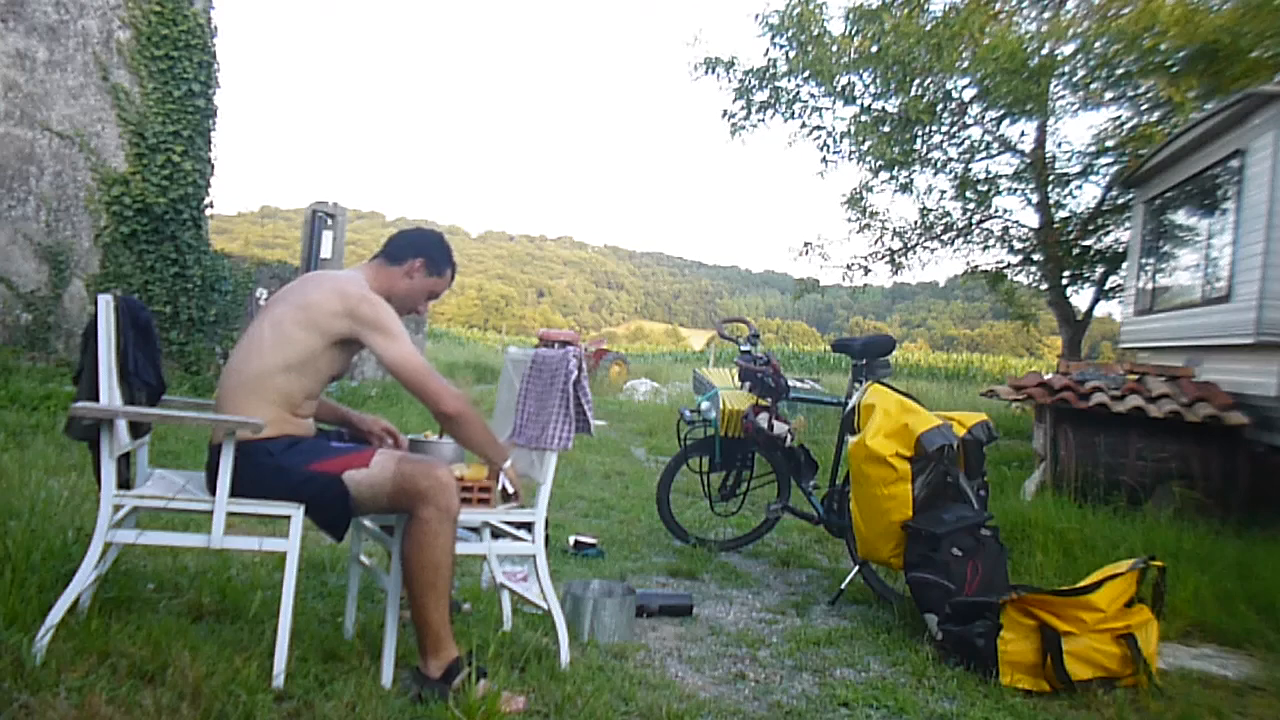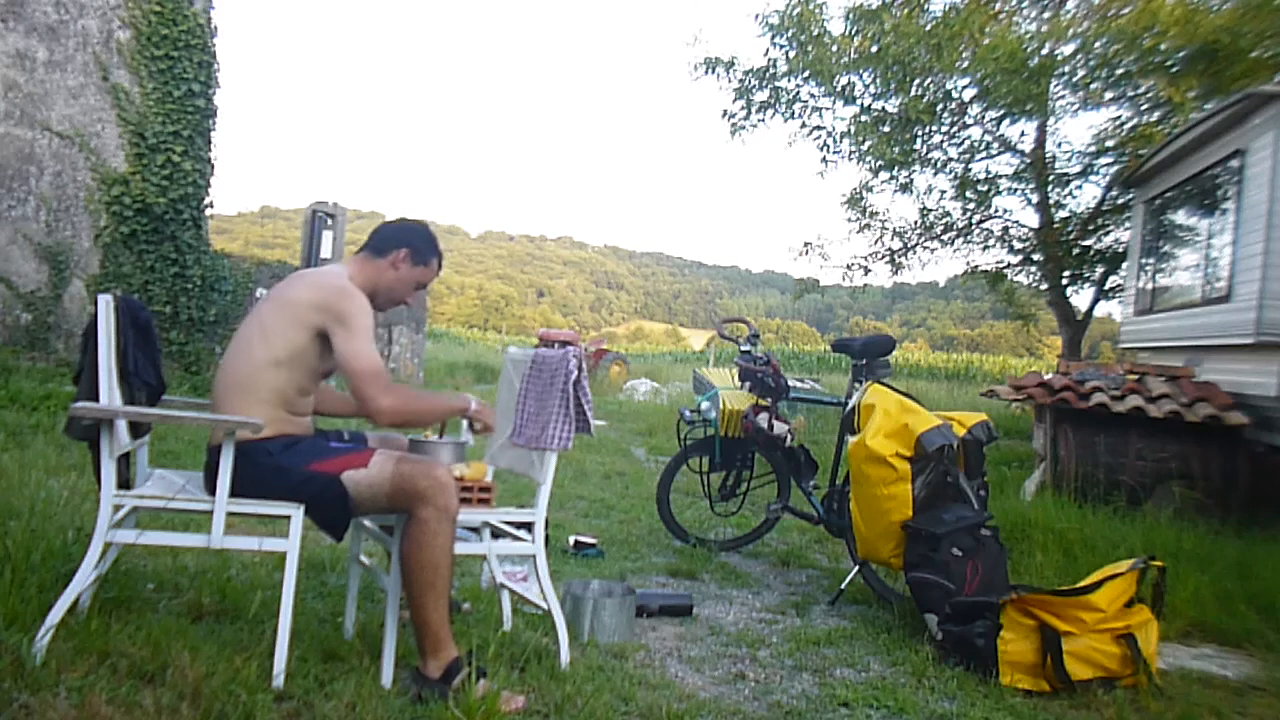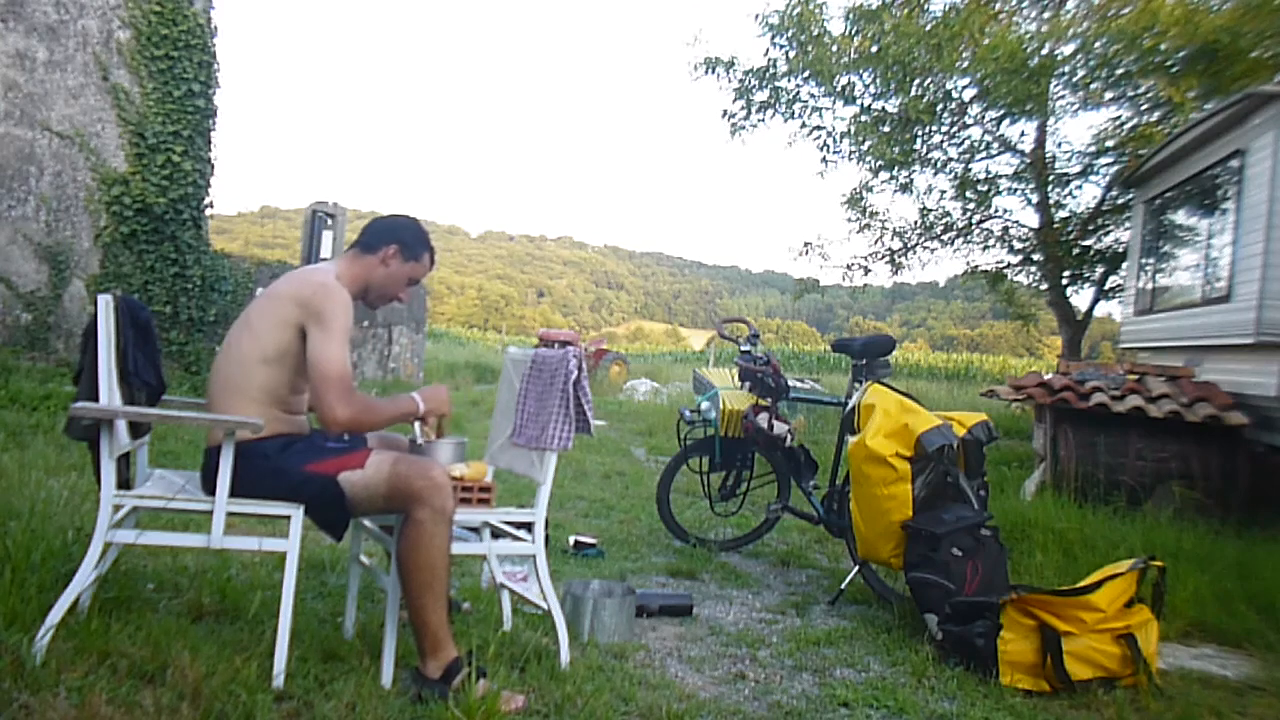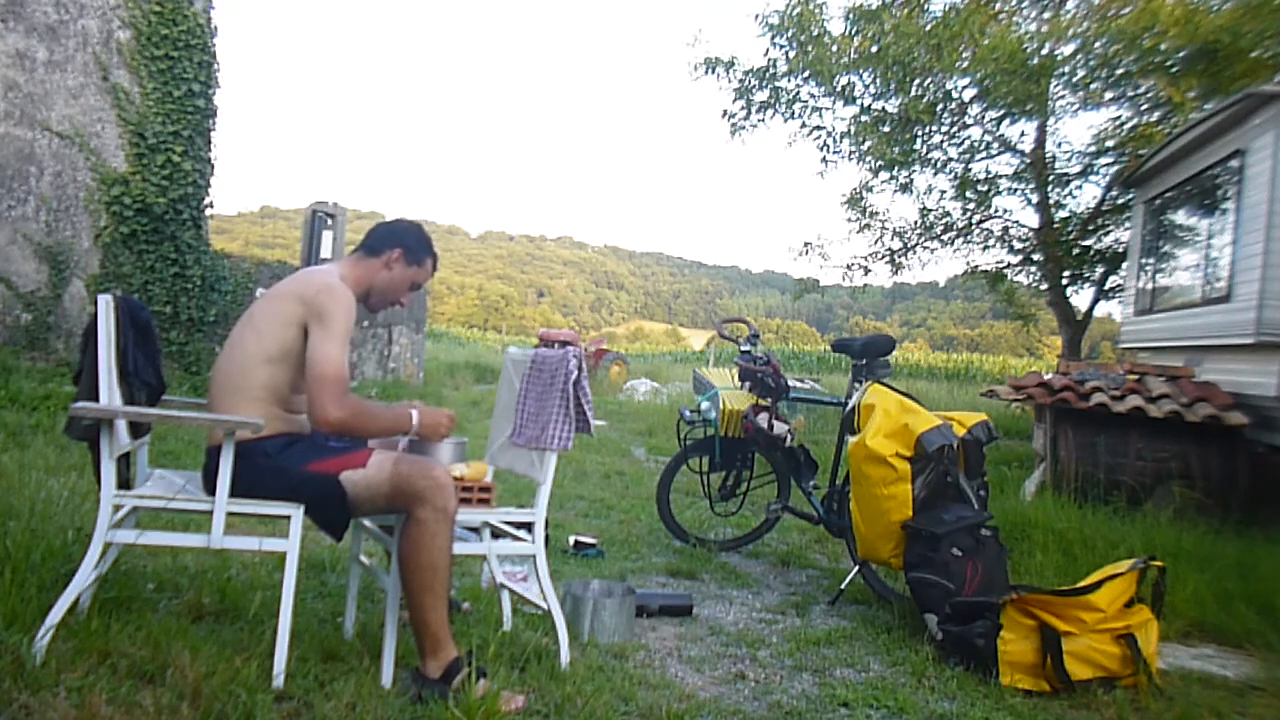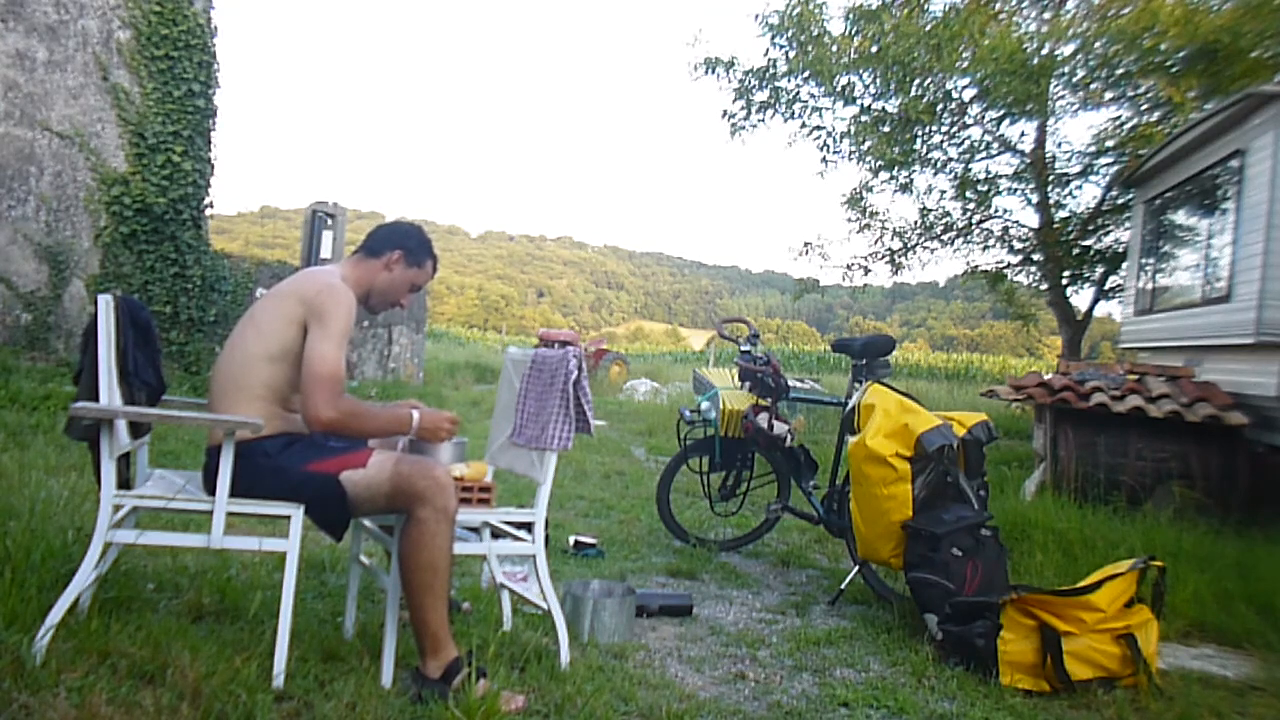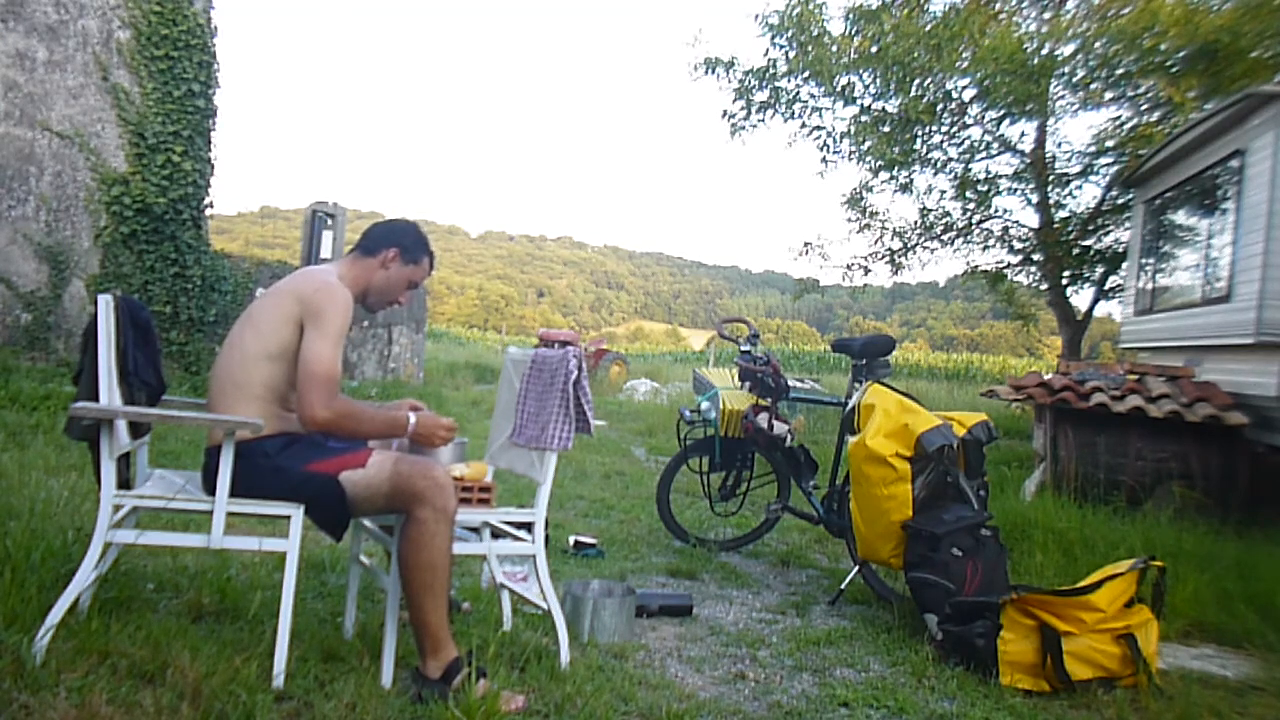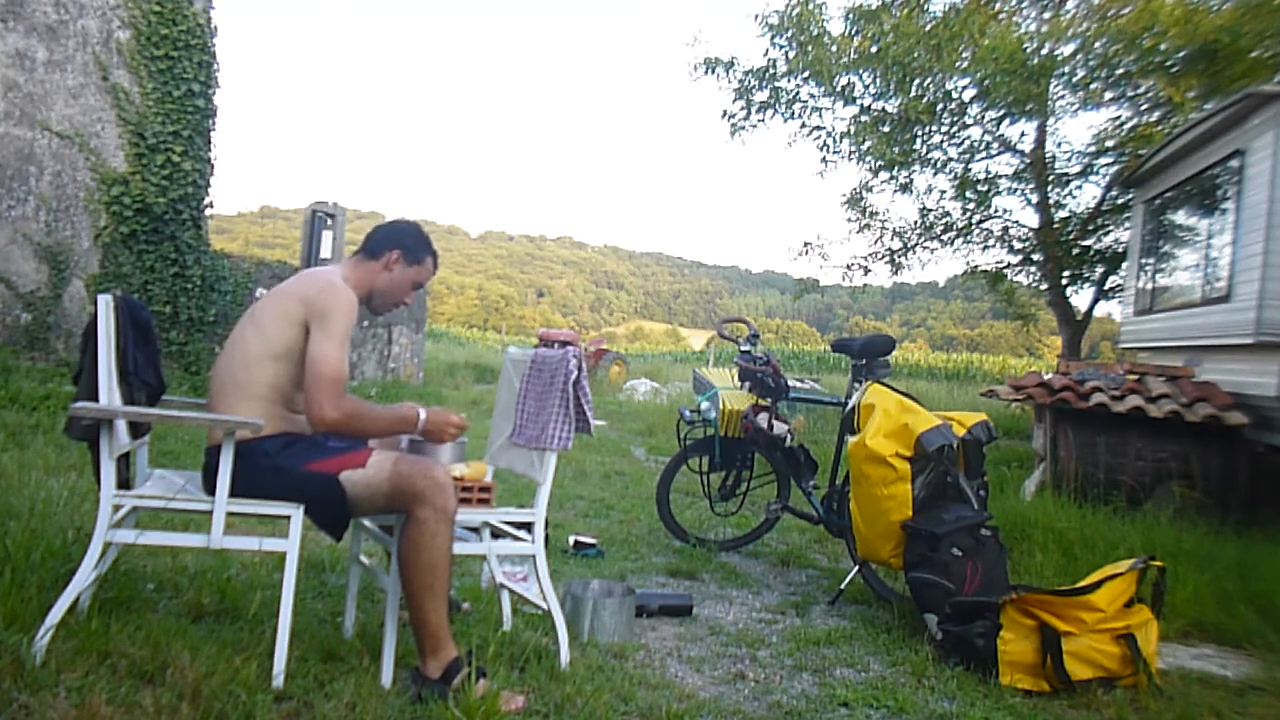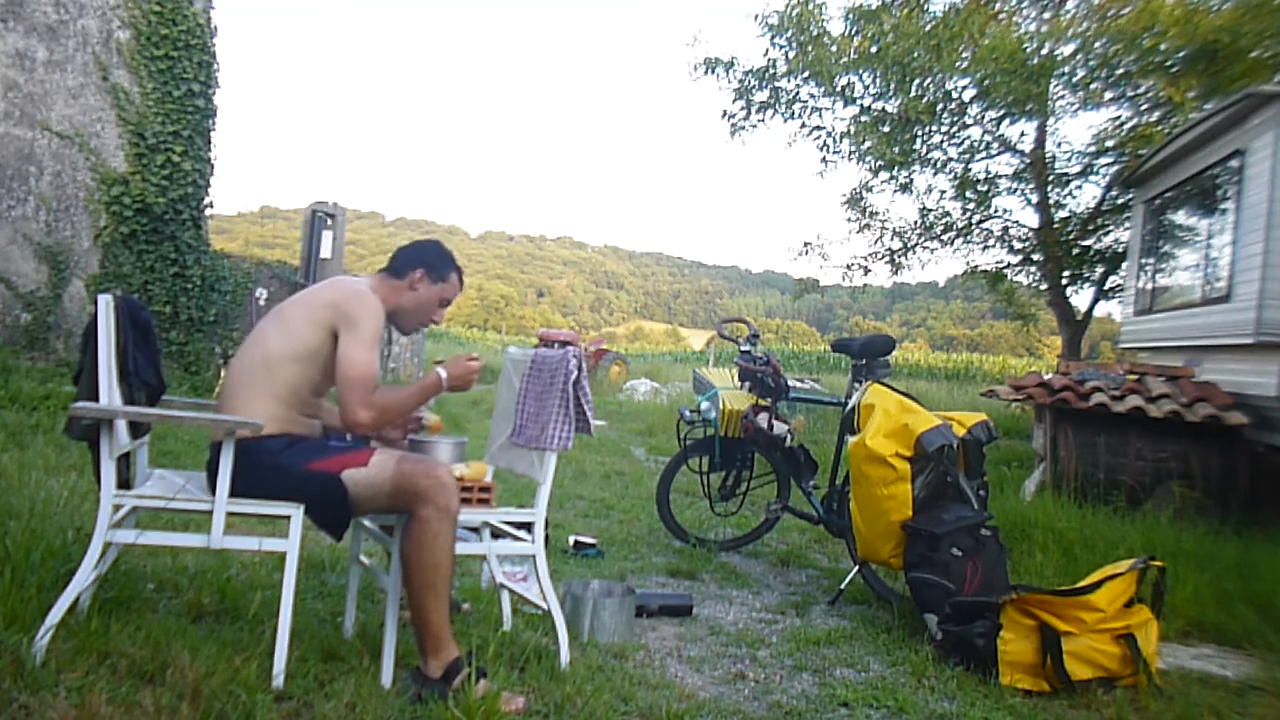
dt=0.5s
person 1, frame 1
left shoulder: (325, 286)
right shoulder: (362, 303)
right elbow: (446, 402)
left wrist: (351, 419)
right wrist: (501, 461)
left hip: (261, 447)
right hip: (264, 456)
left knee: (410, 462)
right knee: (434, 485)
left ankle: (427, 595)
right ankle: (440, 668)
person 1, frame 2
left shoulder: (317, 284)
right shoulder: (342, 296)
right elbow: (387, 405)
left wrist: (369, 407)
right wrist: (464, 404)
left hip: (264, 447)
right hip: (261, 458)
left knee: (404, 450)
right knee: (432, 484)
left ankle: (426, 594)
right ankle: (439, 669)
person 1, frame 3
left shoulder: (312, 284)
right shoulder: (328, 294)
right elbow: (340, 414)
left wrist: (404, 406)
right wrist: (418, 402)
left hip: (264, 447)
right hip: (255, 458)
left knee: (401, 453)
right knee: (427, 485)
left ankle: (426, 595)
right ankle: (439, 670)
person 1, frame 4
left shoulder: (316, 284)
right shoulder: (332, 293)
right elbow: (330, 414)
left wrist: (395, 414)
right wrist: (412, 420)
left hip: (261, 448)
right hip: (259, 456)
left knee: (403, 460)
right knee: (430, 484)
left ankle: (426, 595)
right ankle: (439, 669)
person 1, frame 5
left shoulder: (316, 285)
right shoulder: (334, 293)
right elbow: (324, 412)
left wrist: (392, 413)
right wrist: (412, 422)
left hip: (256, 449)
right hip: (259, 456)
left knee: (392, 450)
right knee: (431, 484)
left ankle: (426, 596)
right ankle: (439, 669)
person 1, frame 6
left shoulder: (312, 285)
right shoulder: (330, 292)
right elbow: (318, 412)
left wrist: (387, 415)
right wrist: (407, 425)
left hip: (256, 450)
right hip: (259, 457)
left knee: (395, 457)
right knee: (430, 485)
left ankle: (426, 594)
right ankle: (439, 669)
person 1, frame 7
left shoulder: (317, 286)
right shoulder: (335, 294)
right elbow: (328, 413)
left wrist: (398, 420)
right wrist: (418, 419)
left hip: (253, 450)
right hip: (259, 457)
left knee: (395, 455)
right knee: (430, 485)
left ankle: (425, 594)
right ankle: (439, 670)
person 1, frame 8
left shoulder: (344, 296)
right shoulder: (363, 302)
right elbow: (359, 413)
left wrist: (379, 429)
right wrist: (440, 378)
left hip: (259, 450)
right hip: (263, 456)
left knee: (411, 468)
right knee: (433, 484)
left ankle: (427, 598)
right ankle: (440, 669)
